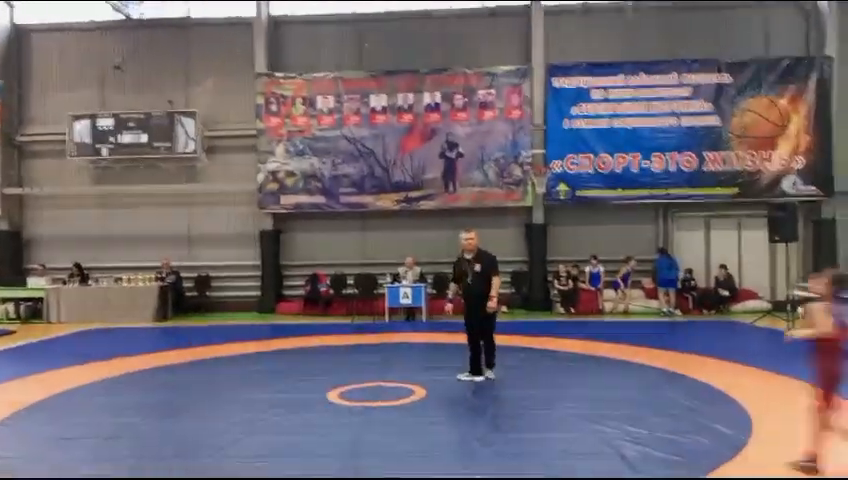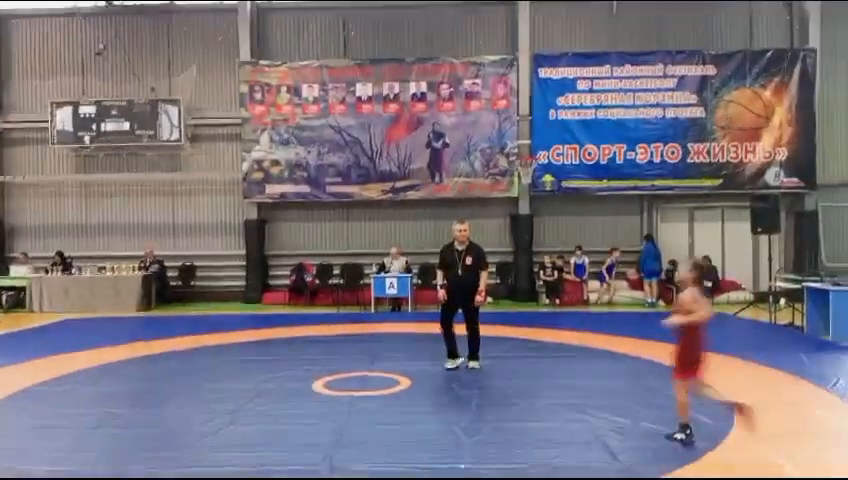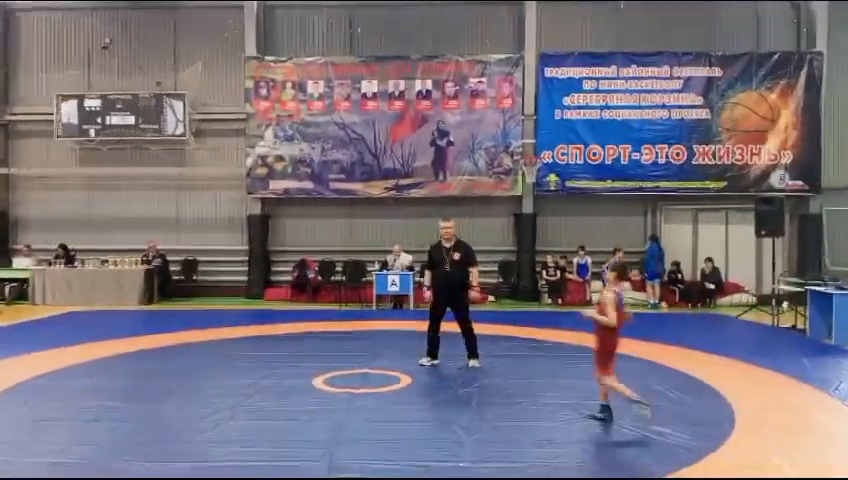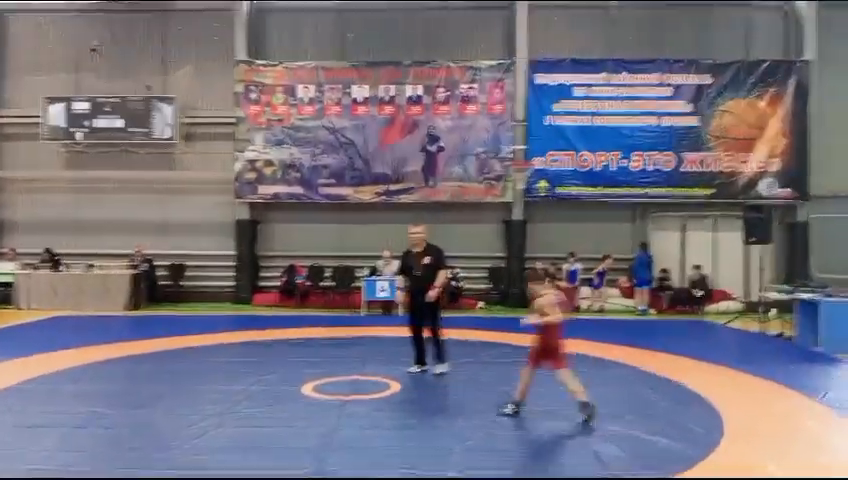
dt=0.4s
person 1, frame 1
left shoulder: (817, 307)
left elbow: (827, 329)
left wrist: (801, 333)
left hip: (826, 366)
left knee: (822, 414)
right knee: (820, 414)
right ankle: (810, 459)
person 1, frame 2
left shoulder: (686, 295)
right shoulder: (695, 292)
left elbow: (705, 314)
right elbow: (706, 313)
left wrist: (678, 321)
left hip: (688, 346)
right hip: (695, 345)
left knee: (680, 387)
right knee: (697, 385)
left ankle: (685, 430)
right ankle: (735, 405)
person 1, frame 3
left shoulder: (608, 296)
right shoulder: (618, 294)
left elbow: (612, 322)
right elbow: (624, 316)
left wrist: (594, 315)
left hip: (605, 340)
right hip: (611, 339)
left knee: (606, 379)
right knee: (600, 375)
left ankle: (637, 400)
right ankle: (605, 410)
person 1, frame 4
left shoulder: (544, 299)
right shoulder: (556, 295)
left elbow: (557, 317)
right elbow: (561, 314)
left wrist: (535, 321)
left hip: (545, 342)
right hip: (555, 340)
left knee: (528, 371)
right knee: (565, 375)
left ankle: (516, 405)
right ankle: (585, 404)
person 2, frame 1
left shoulder: (487, 257)
right shoulder: (459, 261)
left elbow: (496, 278)
right elbow: (455, 283)
left wrist: (493, 298)
right wrist: (450, 300)
left hip: (486, 304)
right hip: (470, 305)
left knee: (487, 337)
right knee: (473, 338)
left ankle: (489, 367)
right ankle: (475, 371)
person 2, frame 2
left shoulder: (477, 250)
right shoulder: (446, 250)
left elbow: (484, 272)
right elbow: (440, 270)
left wrist: (481, 292)
right wrist: (440, 287)
left hip: (470, 295)
right hip: (451, 293)
left knee: (473, 327)
right knee: (445, 323)
left ankle: (473, 358)
right ankle: (453, 357)
person 2, frame 3
left shoulder: (464, 247)
right shoulder: (434, 249)
left elbow: (473, 268)
right elbow: (429, 270)
left wrist: (474, 287)
right wrist: (427, 288)
left hip: (459, 293)
right hip: (439, 293)
left knee: (466, 325)
right knee: (433, 324)
left ankle: (473, 357)
right ankle: (432, 356)
person 2, frame 4
left shoulder: (435, 251)
right shoulder: (406, 255)
left elbow: (443, 271)
right elbow: (402, 275)
left wrist: (436, 288)
right wrist: (400, 290)
left hip: (430, 297)
right hip: (414, 298)
left knee: (434, 329)
right knee: (415, 331)
left ankle: (441, 361)
right ankle: (420, 363)
